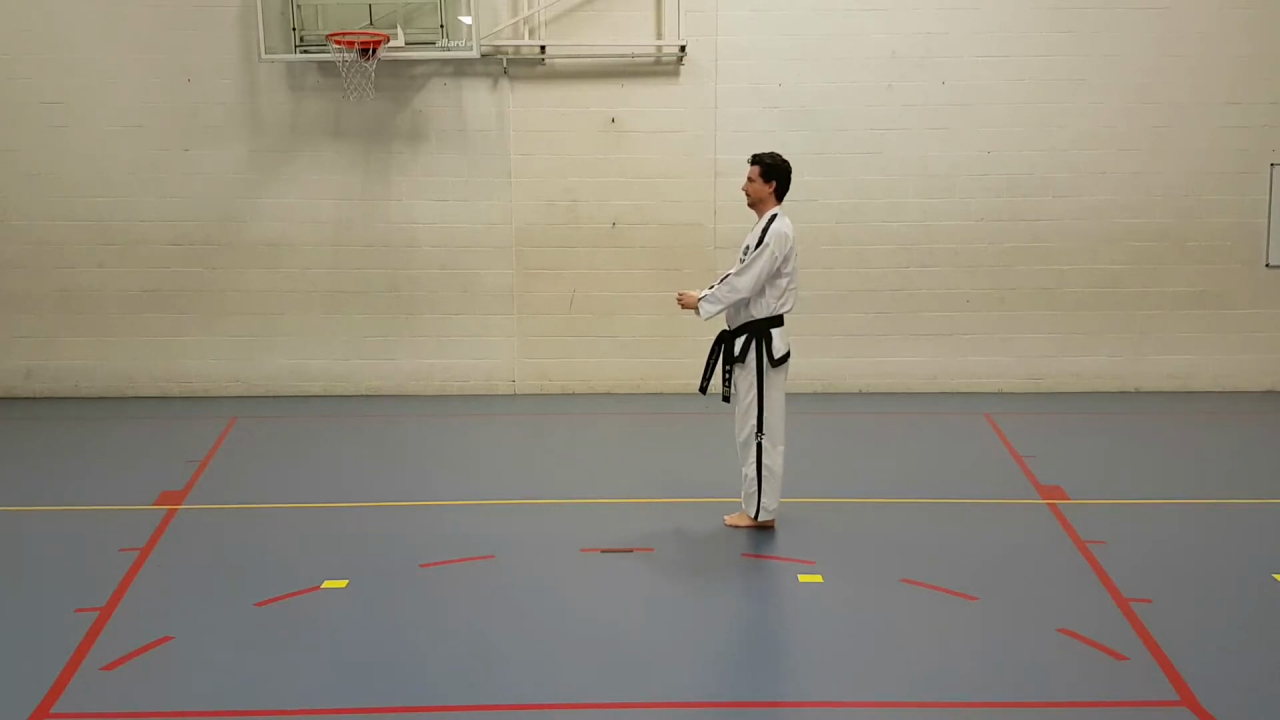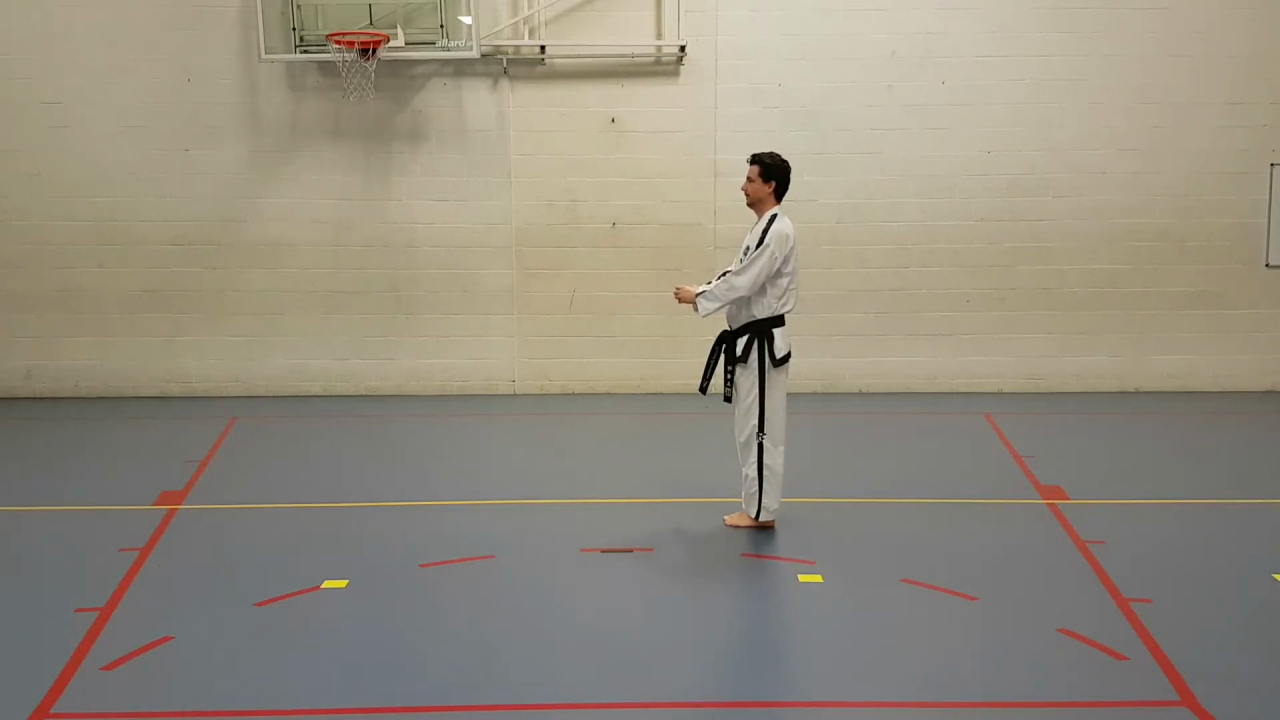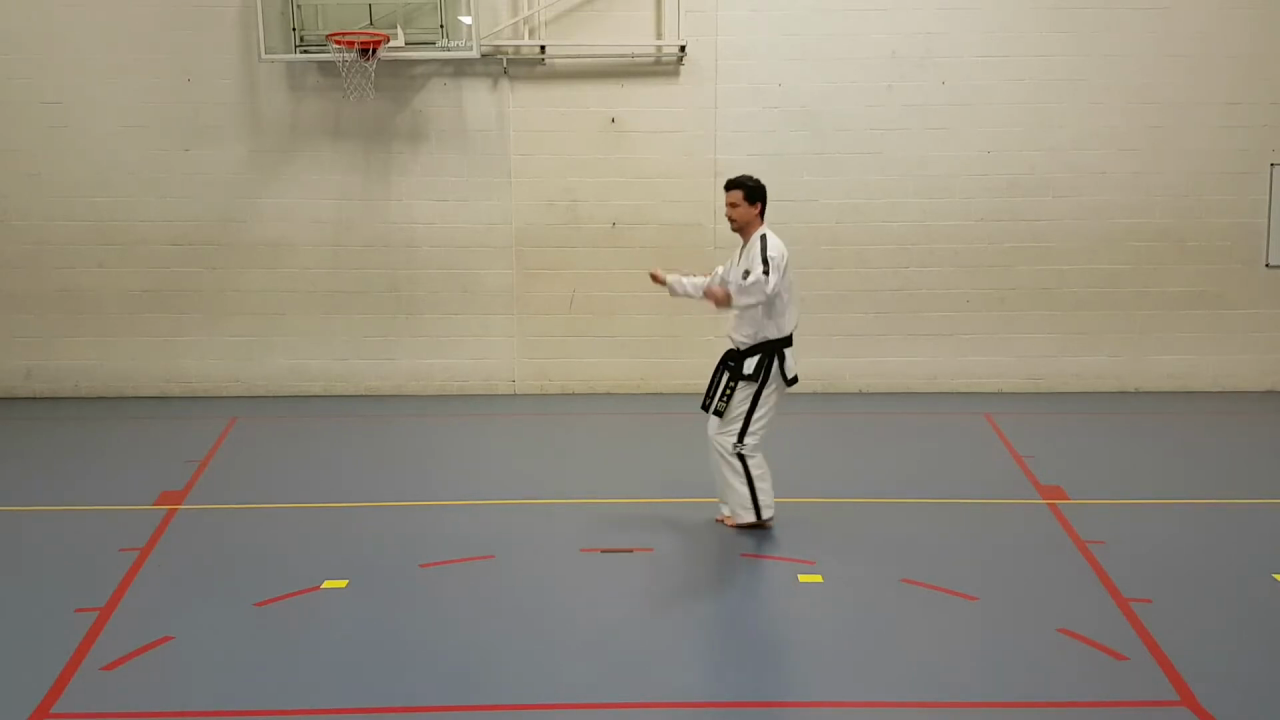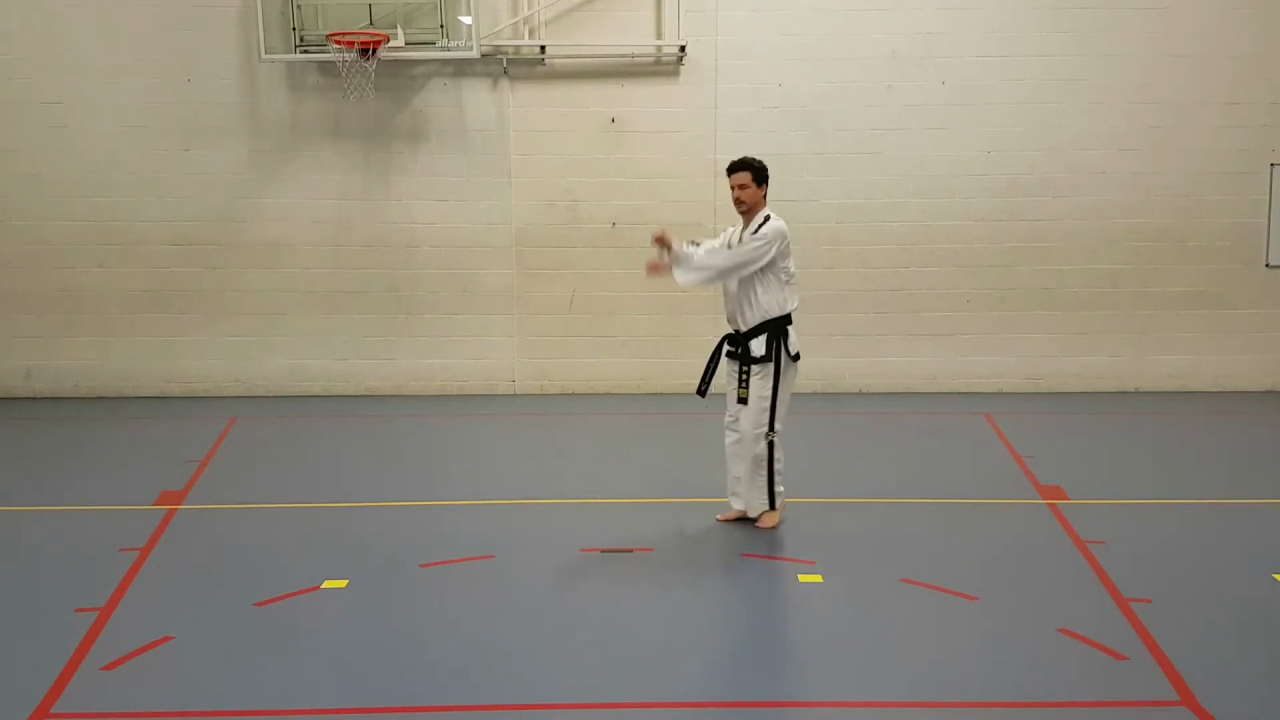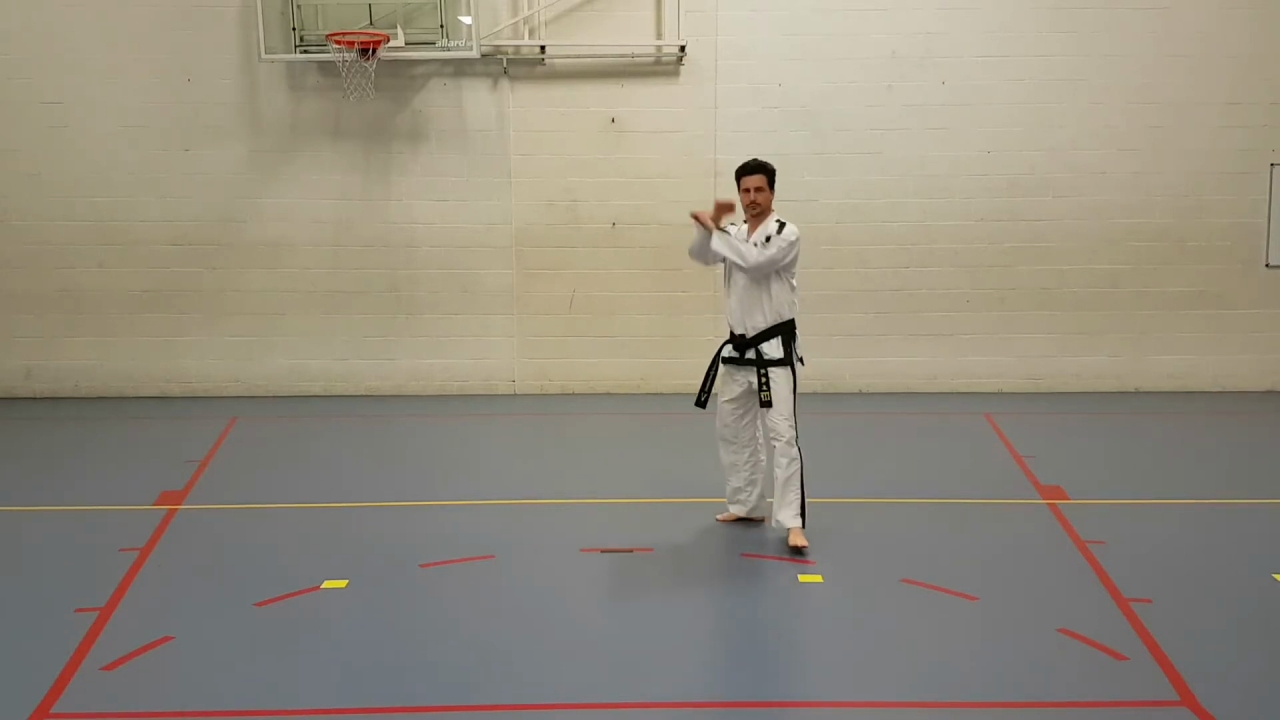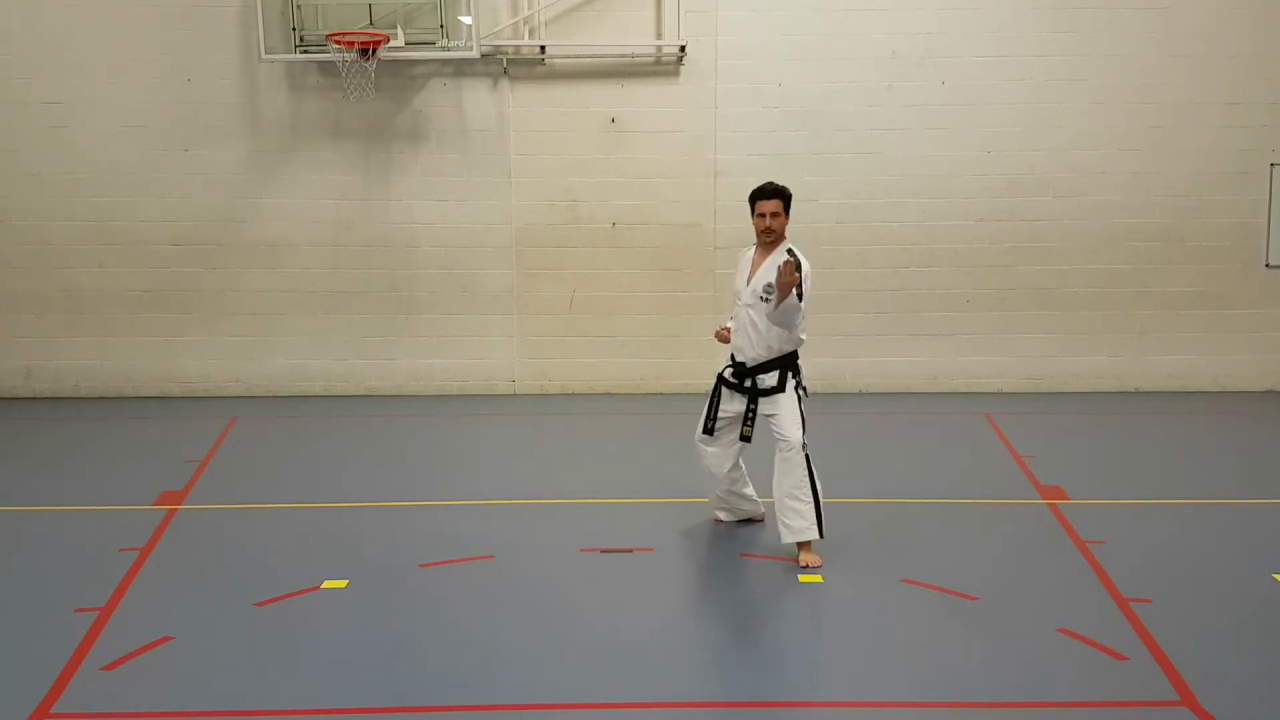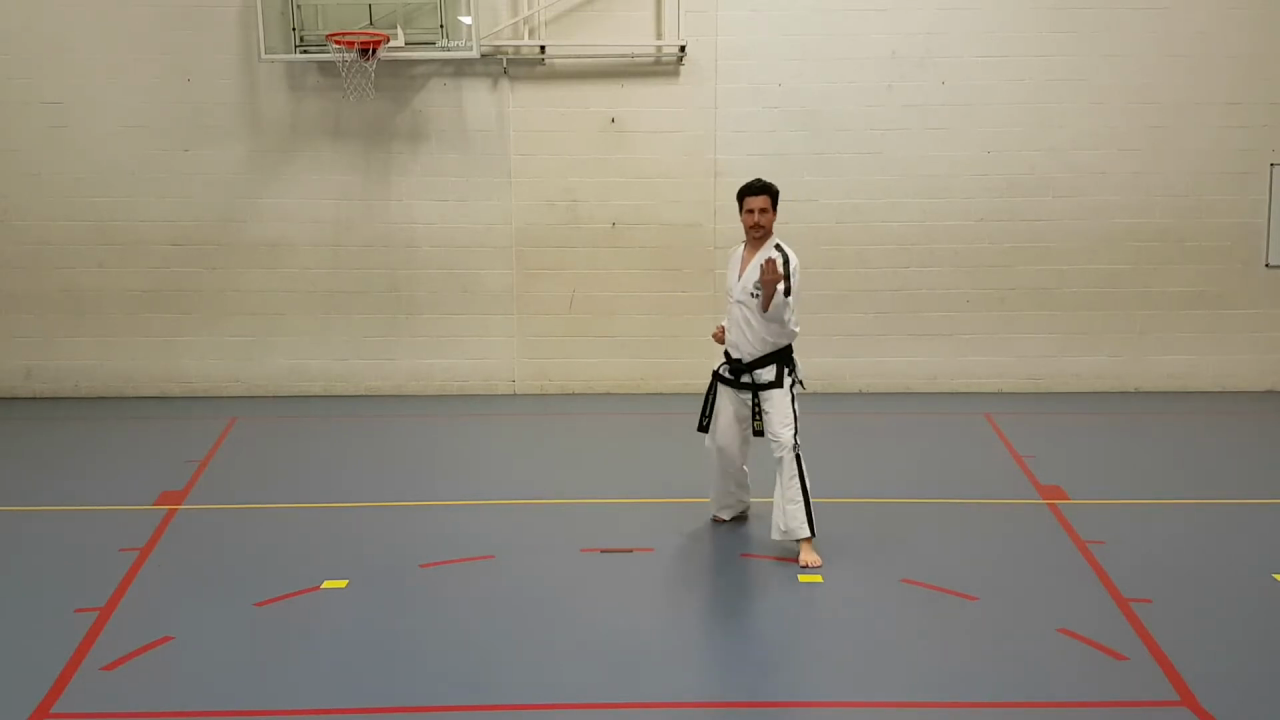
dt=0.4s
person 1, frame 1
left shoulder: (776, 231)
right shoulder: (766, 227)
left elbow: (745, 285)
right elbow: (738, 277)
left wrist: (700, 303)
right wrist: (702, 296)
left hip: (760, 342)
right hip: (752, 340)
left knee: (760, 428)
right knee: (752, 427)
left ankle: (761, 511)
right ankle: (756, 506)
person 1, frame 2
left shoulder: (776, 230)
right shoulder: (765, 227)
left elbow: (745, 282)
right elbow: (737, 274)
left wrist: (698, 298)
right wrist: (700, 291)
left hip: (762, 342)
right hip: (753, 340)
left knee: (760, 429)
right knee: (751, 428)
left ankle: (762, 512)
right ankle: (756, 505)
person 1, frame 3
left shoulder: (769, 248)
right shoulder: (745, 251)
left elbow: (765, 286)
right elbow: (715, 283)
left wrist: (729, 296)
right wrist: (670, 282)
left hip: (765, 362)
right hip: (750, 359)
left knee: (729, 436)
right knee: (725, 433)
left ankle: (757, 511)
right ankle: (741, 507)
person 1, frame 4
left shoulder: (773, 231)
right shoulder: (736, 233)
left elbow: (730, 262)
right elbow: (706, 254)
left wrist: (674, 266)
right wrist: (673, 248)
left hip: (770, 344)
right hip: (746, 344)
left knee: (758, 427)
right knee: (736, 425)
left ankle: (770, 503)
right ankle: (748, 503)
person 1, frame 5
left shoulder: (786, 234)
right shoulder: (733, 235)
left elbow: (755, 259)
right elbow: (701, 253)
left wrist: (712, 230)
right wrist: (711, 225)
left hip: (775, 350)
right hip: (738, 349)
left knee: (782, 433)
right knee: (733, 432)
left ankle: (792, 523)
right ankle: (747, 506)
person 1, frame 6
left shoulder: (794, 265)
right shoulder: (746, 257)
left elbow: (784, 321)
left wrist: (788, 295)
right wrist: (730, 328)
left hip: (778, 377)
right hip: (739, 373)
left knee: (792, 445)
right knee: (712, 444)
left ankle: (804, 540)
right ankle: (743, 506)
person 1, frame 7
left shoulder: (783, 259)
right shoulder: (737, 255)
left elbow: (778, 319)
left wrist: (770, 291)
right wrist: (726, 328)
left hip: (773, 371)
right hip: (734, 369)
left knee: (785, 445)
right knee: (724, 445)
left ankle: (803, 537)
right ankle: (733, 504)
